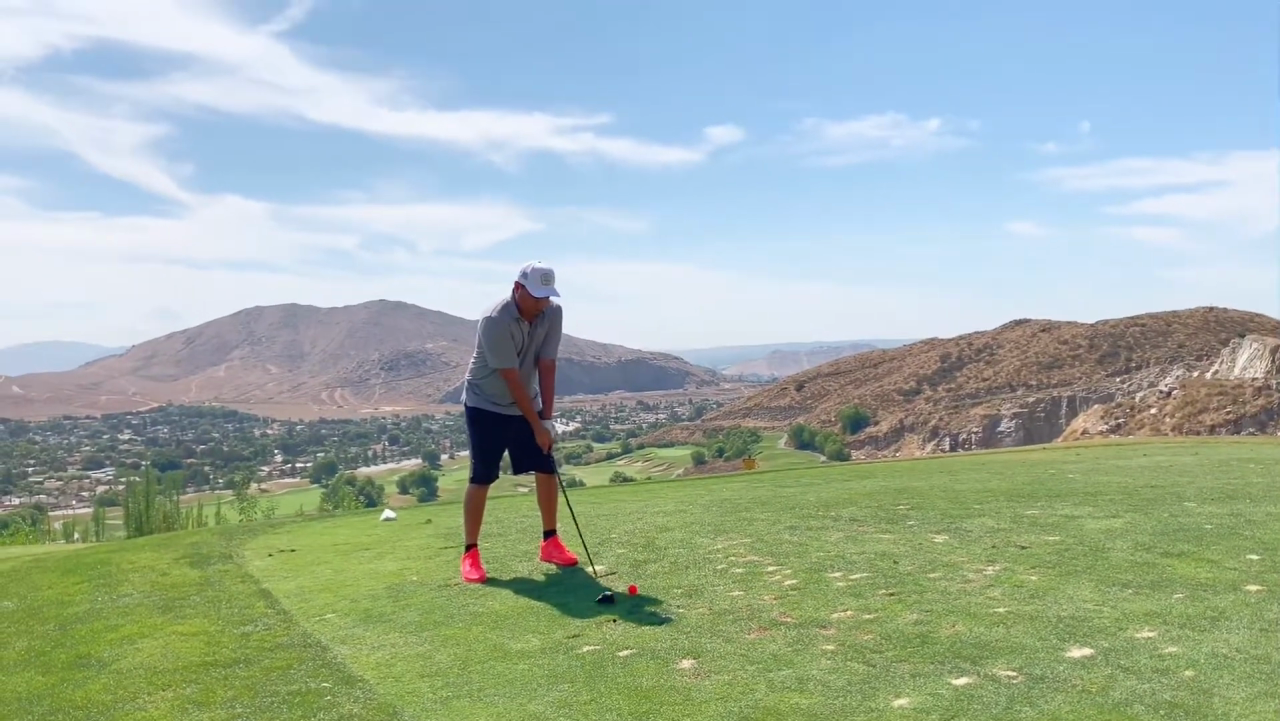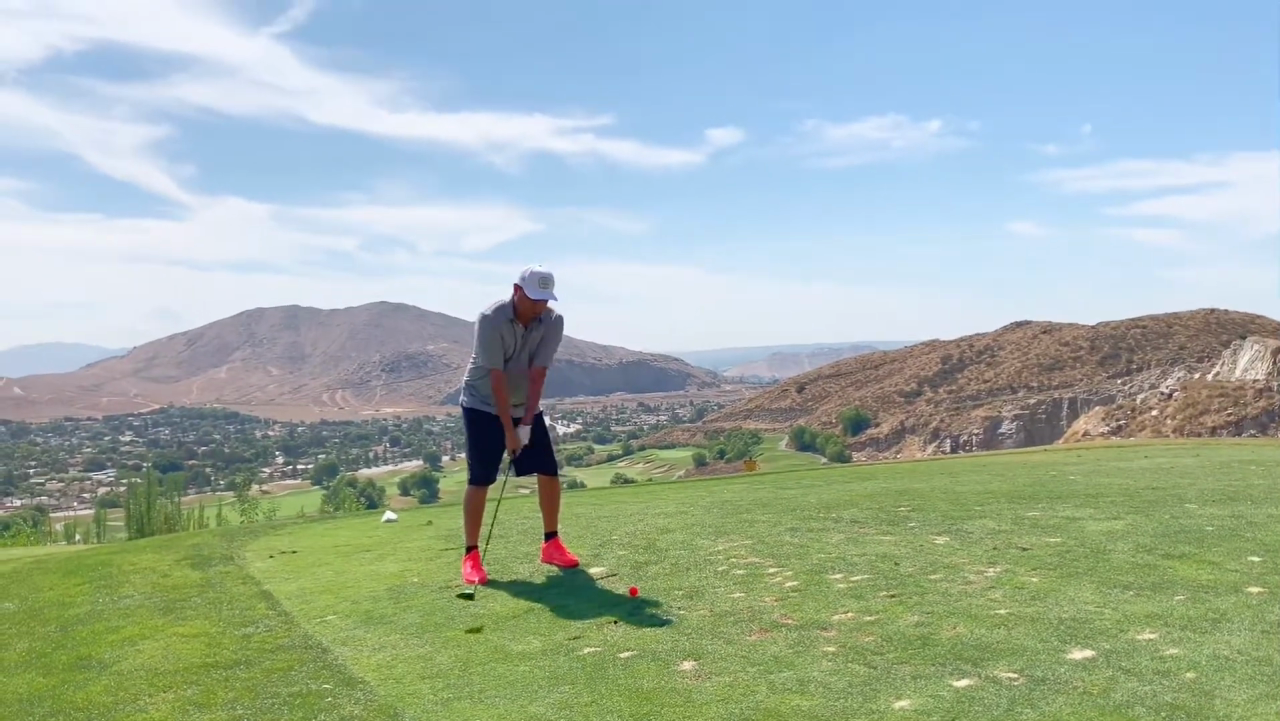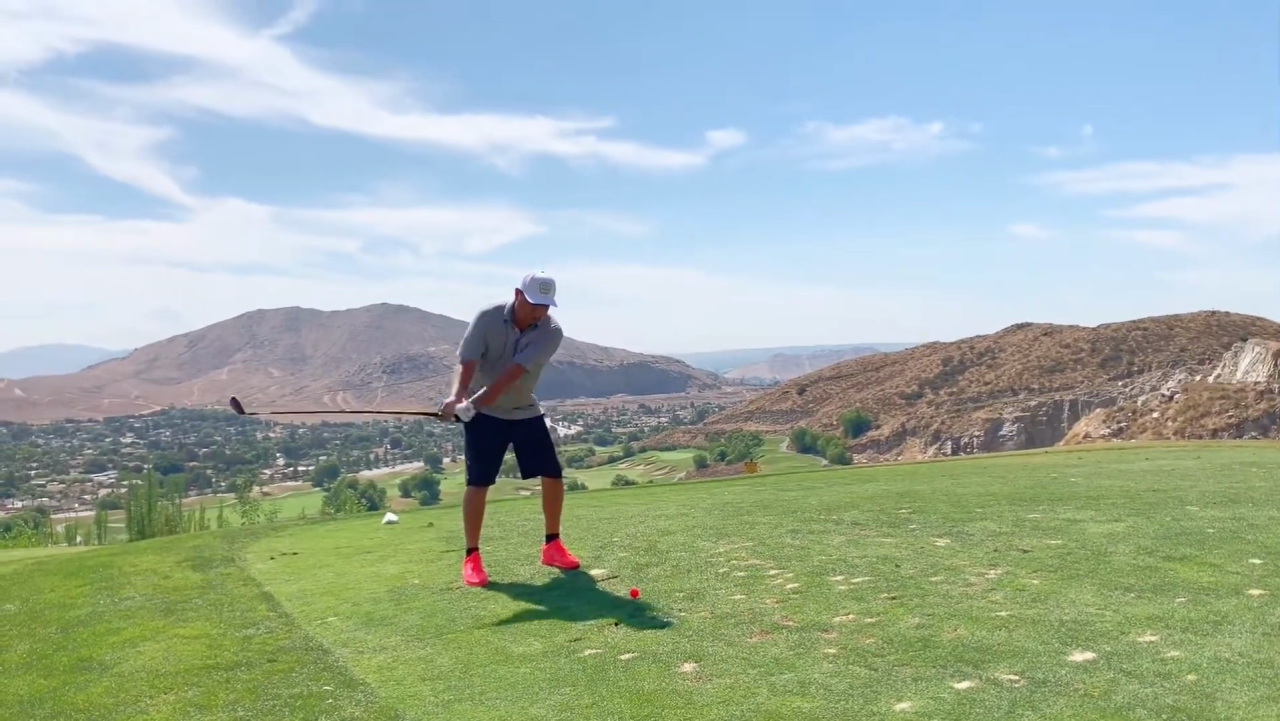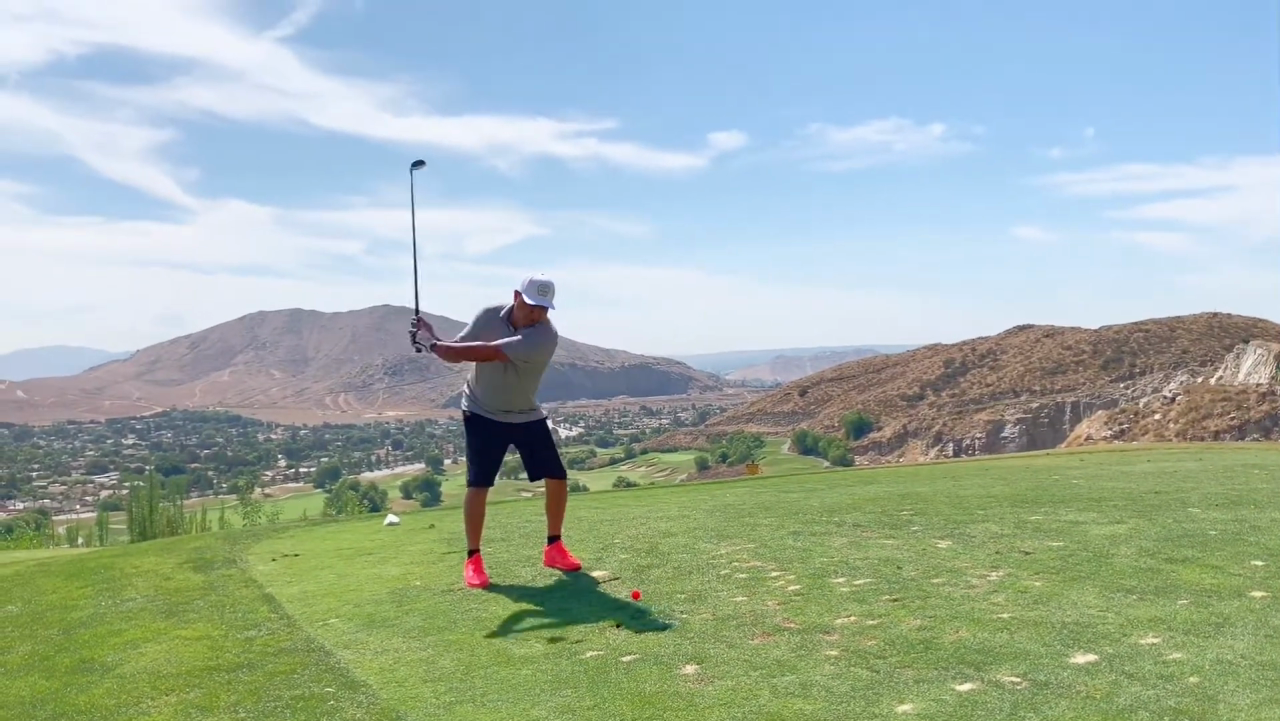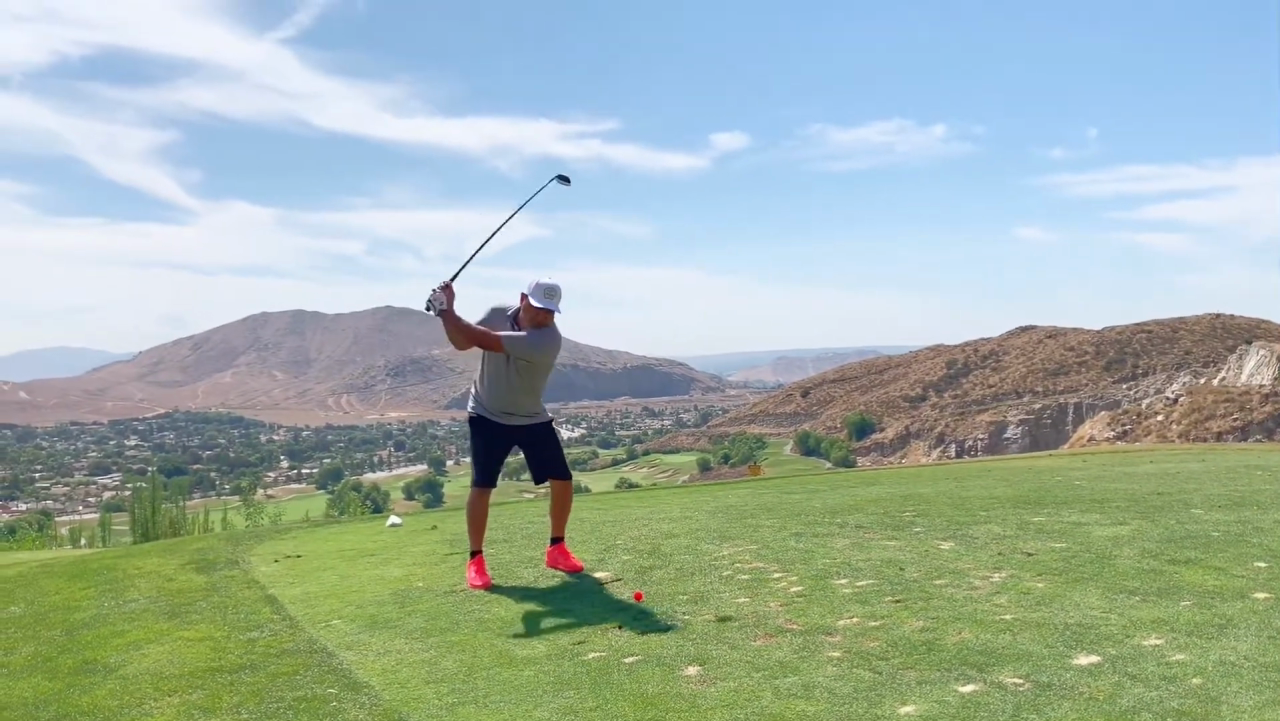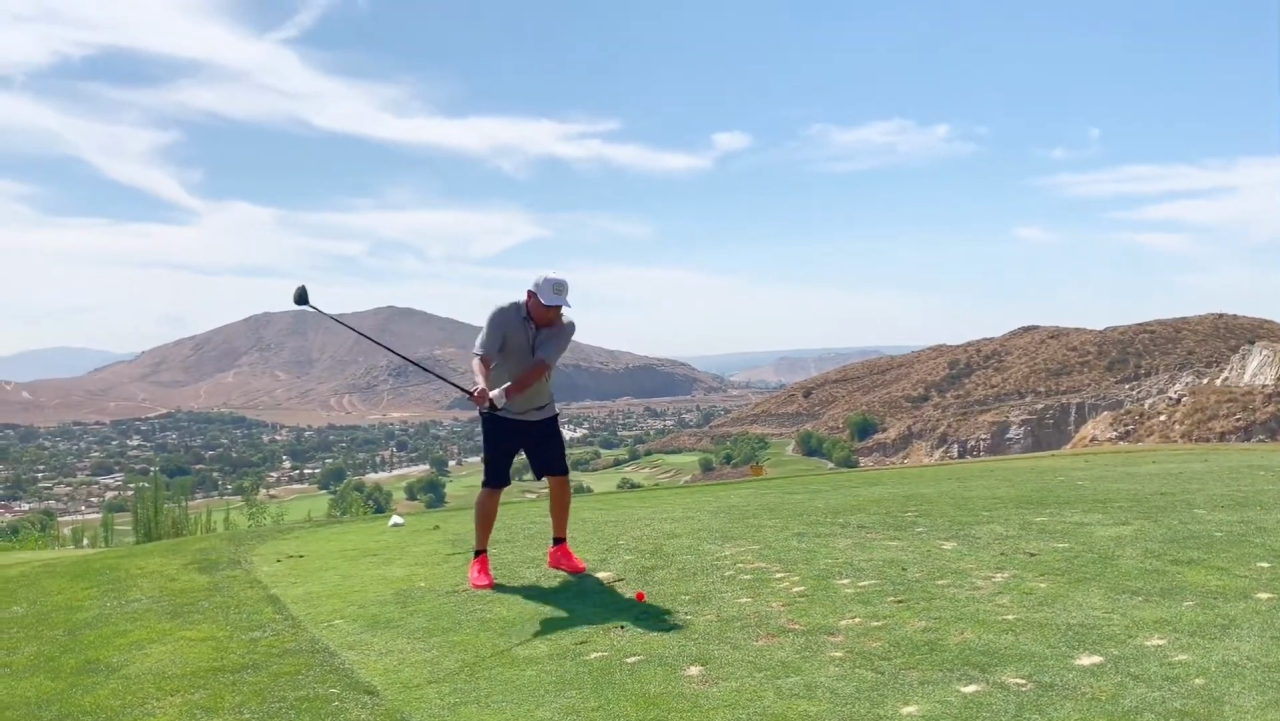
dt=0.2s
person 1, frame 1
left shoulder: (553, 314)
right shoulder: (495, 321)
left elbow: (546, 367)
right elbow: (511, 379)
left wrist: (546, 417)
right wrist: (535, 426)
left hip: (527, 405)
right hip: (486, 406)
left knee: (546, 470)
right knee: (481, 478)
left ankle: (550, 541)
right ankle: (470, 553)
person 1, frame 2
left shoulder: (553, 322)
right shoulder: (491, 319)
left elbow: (538, 375)
right elbow: (494, 378)
left wrist: (527, 423)
right wrist: (507, 427)
left hip: (524, 408)
right hip: (482, 409)
left knee: (549, 472)
right knee: (480, 480)
left ankle: (551, 543)
right ankle: (471, 555)
person 1, frame 3
left shoulder: (551, 332)
right shoulder: (488, 318)
left elbow: (512, 373)
right elbow: (467, 363)
left wrist: (473, 403)
right wrist: (456, 398)
left hip: (525, 412)
right hip: (484, 415)
left knee: (552, 476)
right knee: (478, 482)
left ankle: (552, 545)
right ankle: (472, 557)
person 1, frame 4
left shoulder: (545, 336)
right shoulder: (490, 315)
left elbow: (487, 353)
right elbow: (457, 350)
left wrist: (435, 345)
right wrist: (433, 338)
left hip: (526, 416)
right hip: (482, 414)
left knee: (557, 478)
right knee: (478, 484)
left ankle: (554, 546)
right ankle: (473, 558)
person 1, frame 5
left shoulder: (549, 338)
right shoulder: (498, 315)
left elbow: (488, 342)
right elbow: (462, 341)
left wrist: (449, 315)
right wrist: (448, 308)
left hip: (532, 419)
right hip: (487, 415)
left knee: (562, 480)
right knee: (482, 484)
left ankle: (556, 548)
right ankle: (476, 559)
person 1, frame 6
left shoulder: (563, 328)
right shoulder: (504, 315)
left elbow: (537, 371)
right elbow: (481, 357)
left wrist: (504, 392)
right wrist: (482, 386)
left hip: (540, 414)
right hip: (500, 415)
left knee: (559, 478)
right knee: (494, 484)
left ankle: (559, 548)
right ankle: (479, 559)
